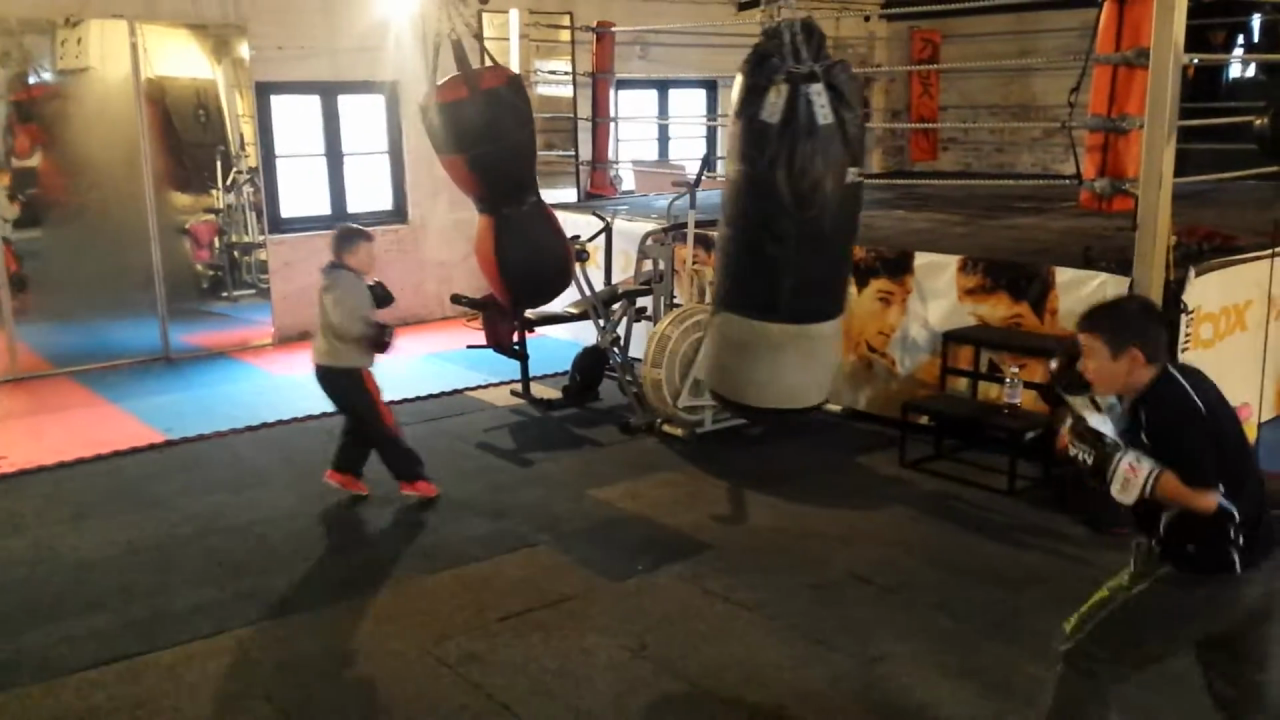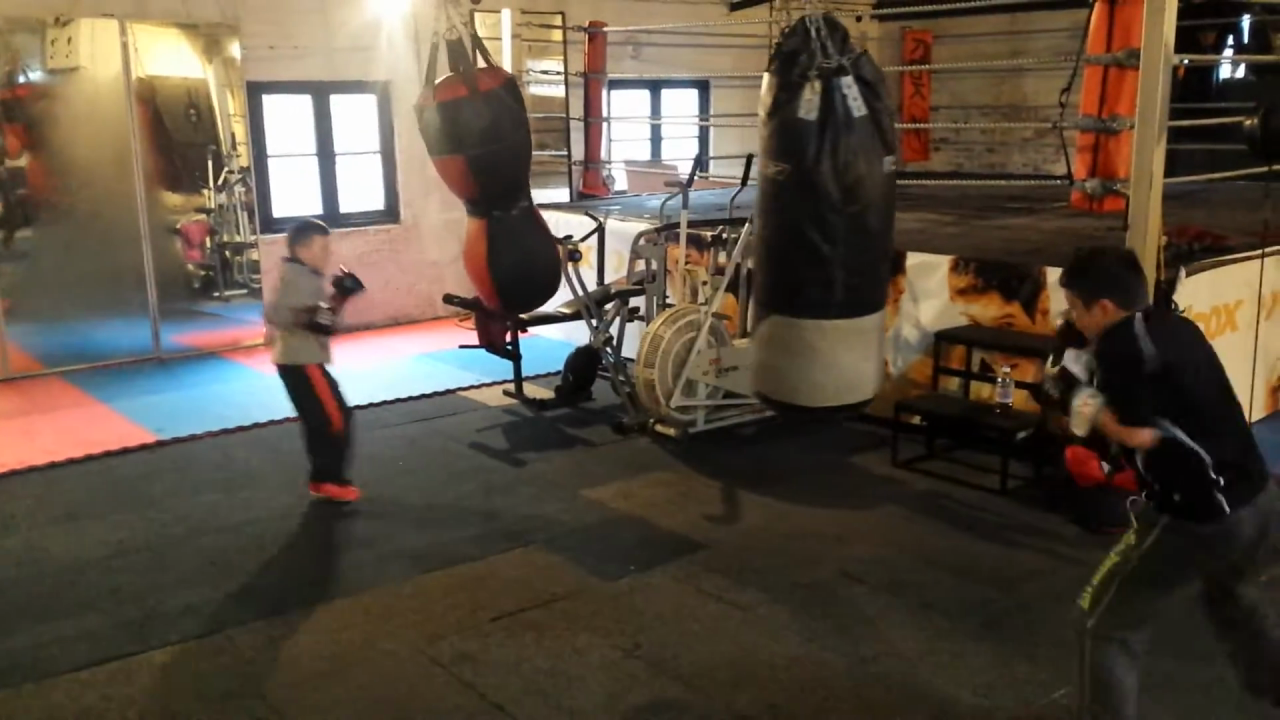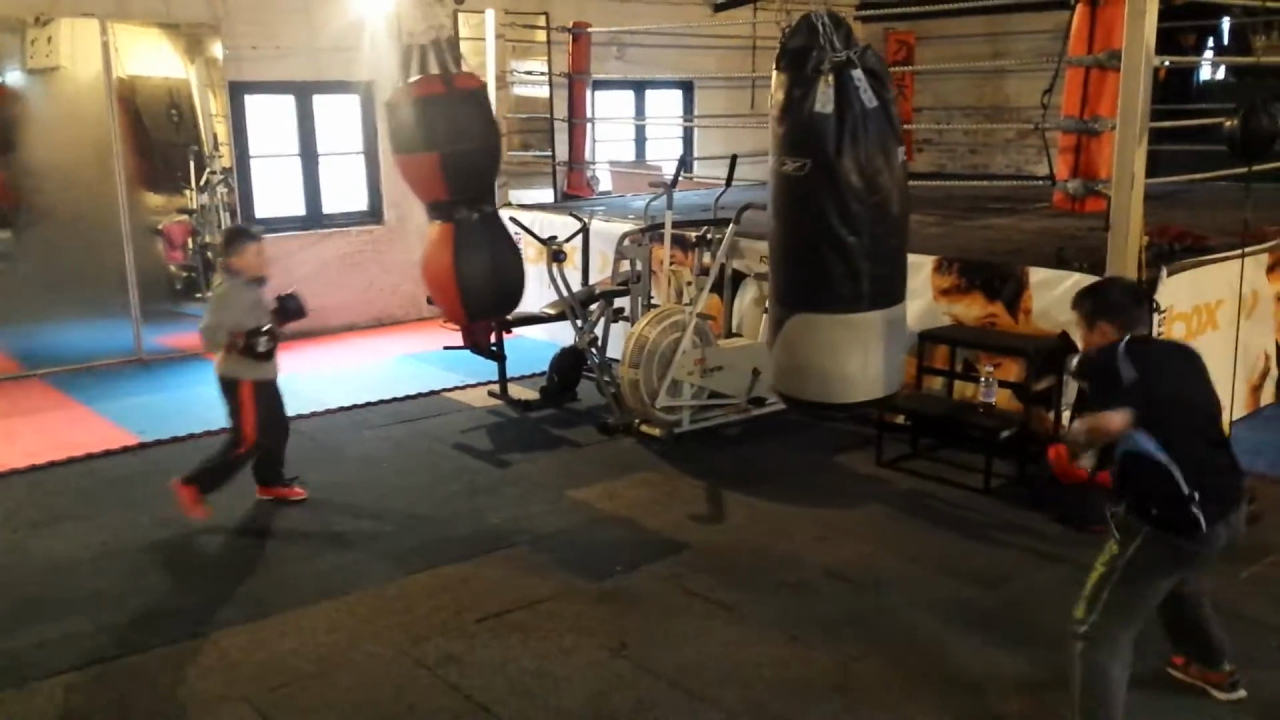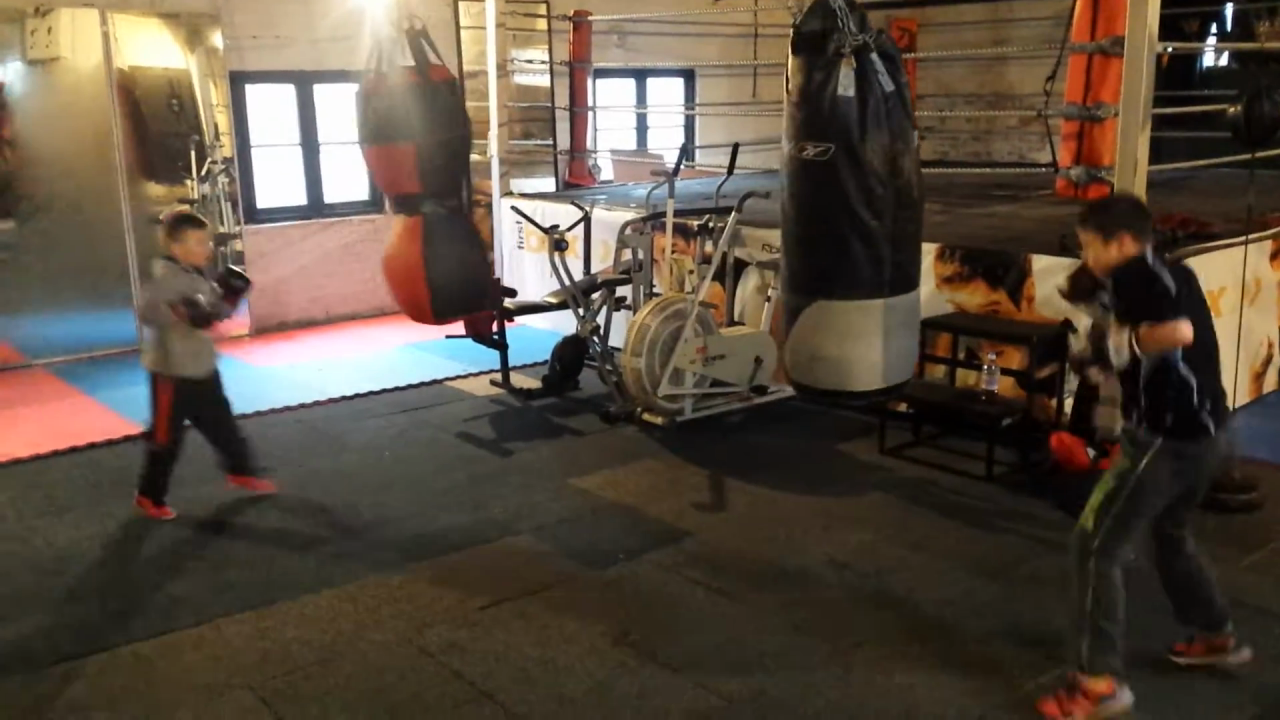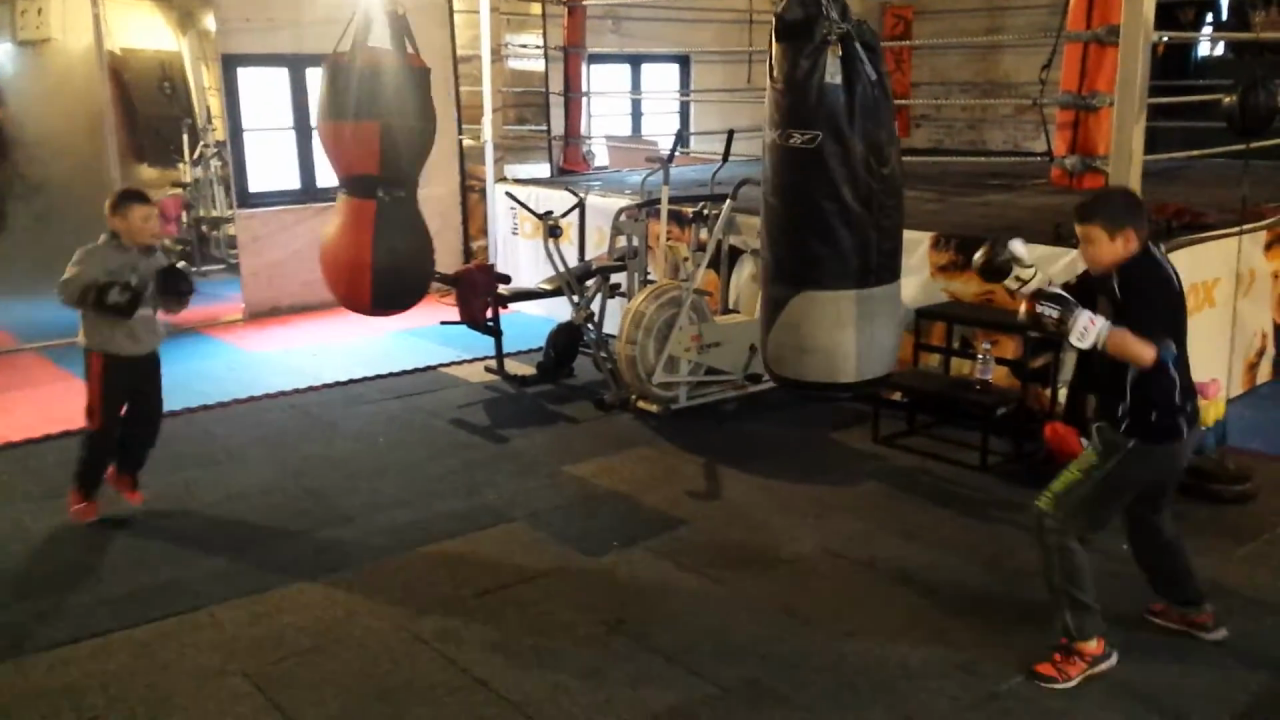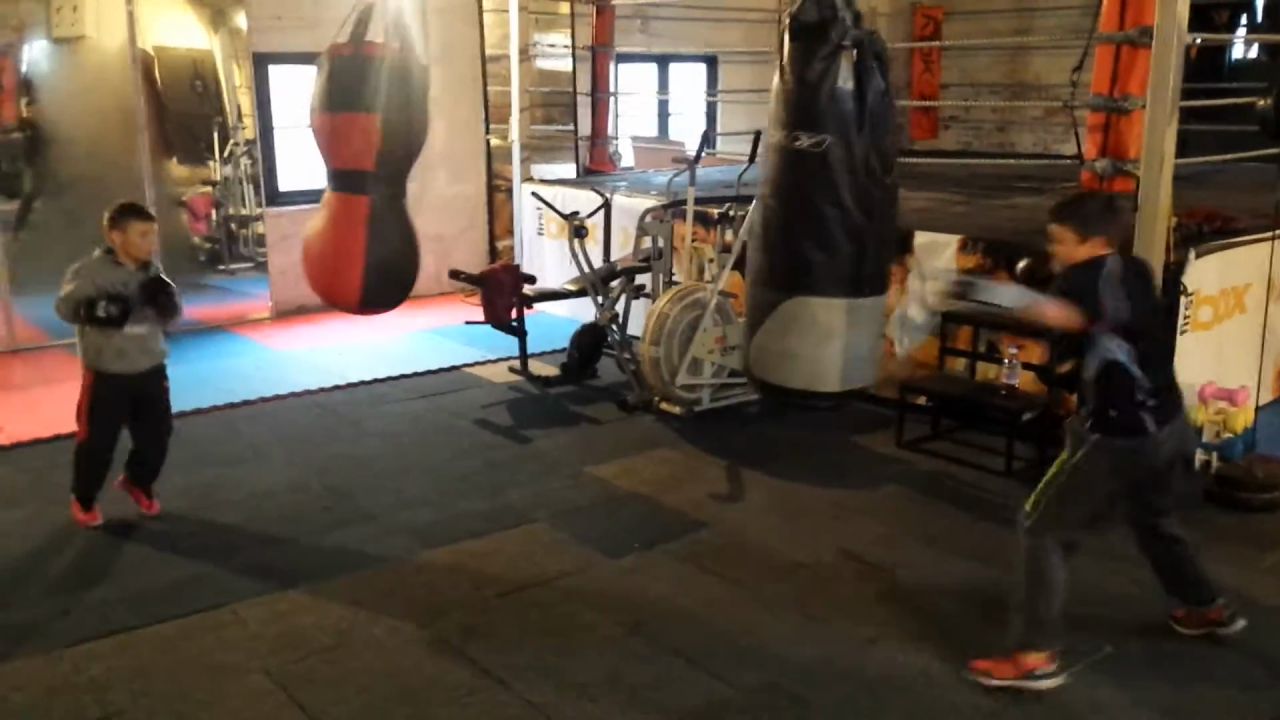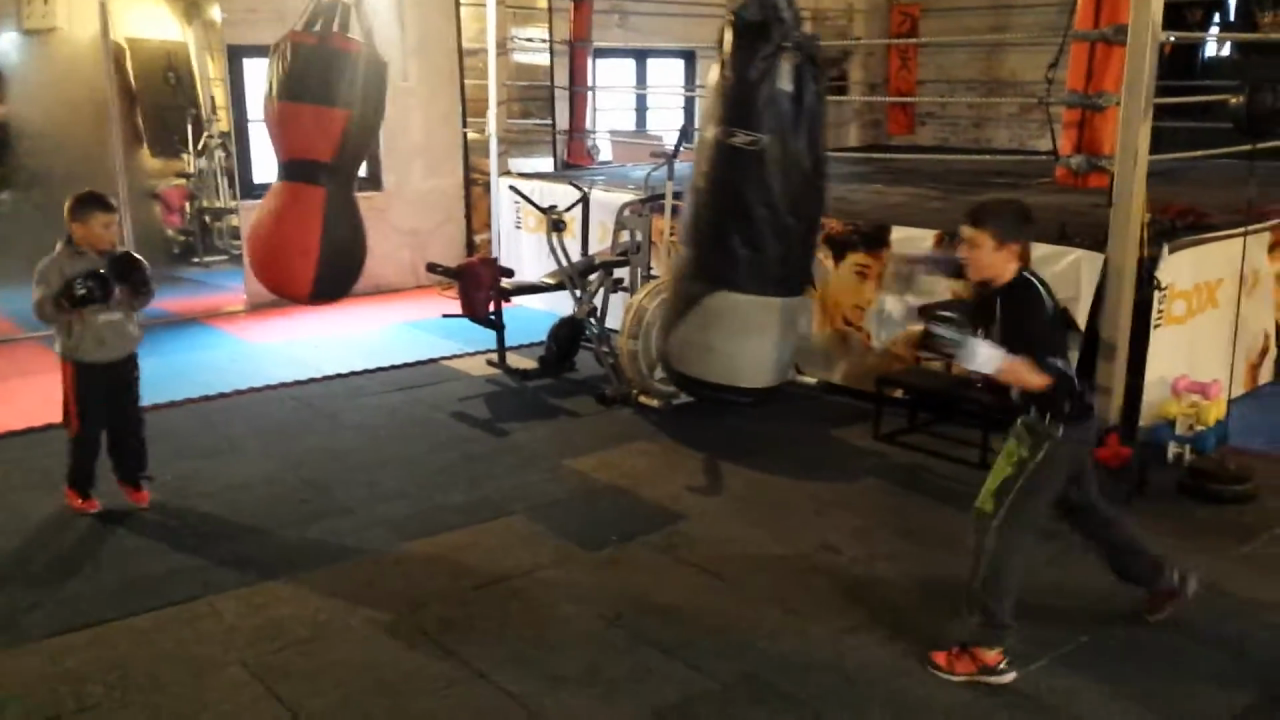
dt=0.2s
person 1, frame 1
left shoulder: (1170, 404)
right shoulder: (1176, 386)
left elbow: (1202, 495)
right elbow: (1173, 463)
left wrist: (1118, 462)
right wrist: (1090, 439)
left hip: (1204, 576)
left knee: (1087, 657)
person 1, frame 2
left shoulder: (1119, 342)
right shoulder: (1174, 326)
left elbow: (1138, 433)
left wrist: (1083, 401)
right wrist: (1099, 386)
left hip: (1196, 517)
left knee: (1108, 628)
right knee: (1229, 595)
person 1, frame 3
left shoulder: (1105, 360)
right shoulder: (1182, 355)
left elbow: (1112, 422)
right elbow: (1177, 427)
left wrist: (1080, 431)
left hip: (1171, 520)
right hip: (1225, 510)
left knee: (1099, 634)
right knee: (1173, 579)
right ankle: (1214, 669)
person 1, frame 4
left shoulder: (1136, 273)
right shoulder: (1170, 273)
left elbow: (1178, 332)
left wrist: (1120, 344)
right wrist: (1106, 332)
left hip: (1168, 437)
right hip: (1200, 432)
left knee: (1097, 547)
right knee: (1167, 533)
right ankle: (1216, 637)
person 1, frame 5
left shoulder: (1147, 274)
right shoulder: (1134, 270)
left elbow: (1143, 352)
left wrist: (1076, 320)
left hip: (1140, 434)
right hip: (1170, 429)
left knee: (1056, 521)
right knee: (1146, 519)
left ankle: (1087, 644)
right ankle: (1192, 610)
person 1, frame 6
left shoulder: (1095, 274)
right shoulder: (1133, 273)
left elbow: (1063, 314)
left wrist: (996, 292)
left hip: (1116, 432)
right hip: (1164, 427)
left knee: (1043, 529)
right knee: (1152, 518)
left ankle: (1035, 656)
right ankle: (1208, 609)
person 1, frame 7
left shoulder: (1026, 298)
right shoulder: (995, 286)
left elbow: (1037, 378)
left wrist: (967, 347)
left hip: (1055, 424)
right hip: (1053, 419)
left knee: (999, 521)
right knee: (1080, 505)
left ankle: (987, 650)
right ankle: (1164, 581)
person 2, frame 1
left shoulder: (334, 280)
right shoulder: (351, 285)
right elbow: (346, 325)
left wrist: (371, 301)
right wrist: (375, 333)
left hip: (327, 366)
right hip: (348, 367)
left knee: (361, 419)
right knee: (381, 423)
left ankle: (343, 471)
right ankle: (412, 479)
person 2, frame 2
left shoulder: (309, 279)
right shoulder: (297, 278)
left elbow: (322, 311)
right elbow: (274, 312)
right wrist: (307, 317)
left hip: (301, 361)
right hip: (302, 363)
left knee: (317, 421)
right knee: (336, 419)
left ankle: (322, 480)
right ankle: (329, 481)
person 2, frame 3
left shoulder: (250, 288)
right shoulder: (231, 292)
right elbow: (209, 333)
left wrist: (277, 317)
right wrist: (239, 341)
left hip: (259, 375)
right hip: (243, 379)
left knee: (275, 429)
right knee: (247, 441)
left ankle: (272, 483)
right ankle: (192, 487)
person 2, frame 4
left shoulder: (198, 277)
right shoulder: (165, 277)
left elbow: (214, 312)
right elbow: (147, 311)
left wrist: (228, 299)
right wrist: (179, 311)
left hip: (203, 369)
right hip: (172, 374)
left knee: (223, 425)
right knee: (166, 438)
left ankle: (240, 472)
right ankle: (150, 496)
person 2, frame 5
left shoulder: (155, 259)
right shoulder: (95, 255)
left elbow: (171, 305)
right elbow: (67, 290)
left wrist: (179, 293)
right wrist: (96, 295)
left hip: (146, 353)
right hip: (107, 354)
left knee: (148, 418)
right knee: (103, 424)
left ankle: (123, 471)
right ankle: (84, 491)
person 2, frame 6
left shoulder: (152, 272)
right shoulder: (90, 270)
left elbow: (164, 320)
right elbow: (65, 306)
left wrist: (166, 306)
right wrist: (88, 310)
left hip: (150, 371)
right hip: (105, 372)
left knee: (157, 433)
right knee: (96, 440)
left ankle: (138, 482)
right ankle: (84, 498)
person 2, frame 7
left shoulder: (119, 259)
right shoulder: (58, 264)
left elbow: (140, 302)
right elbow: (42, 309)
left wrist: (139, 286)
right wrist: (67, 299)
left hip: (123, 358)
right hip: (84, 363)
left knee: (128, 423)
right knee: (85, 429)
left ankle: (131, 478)
right ankle: (79, 488)
